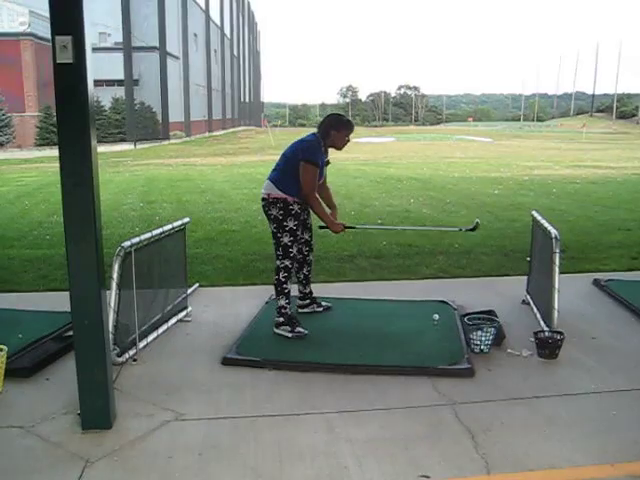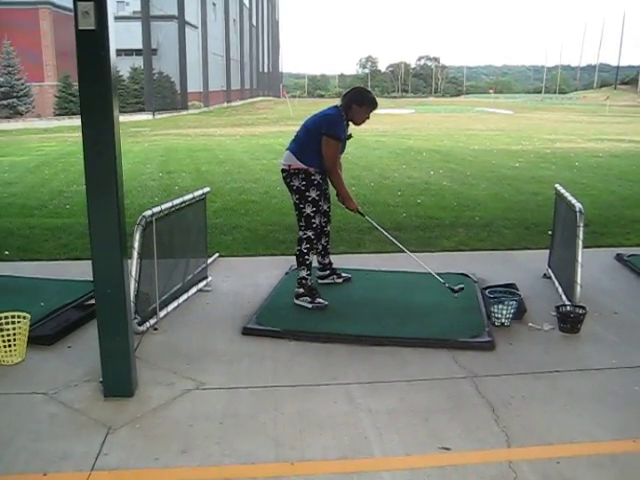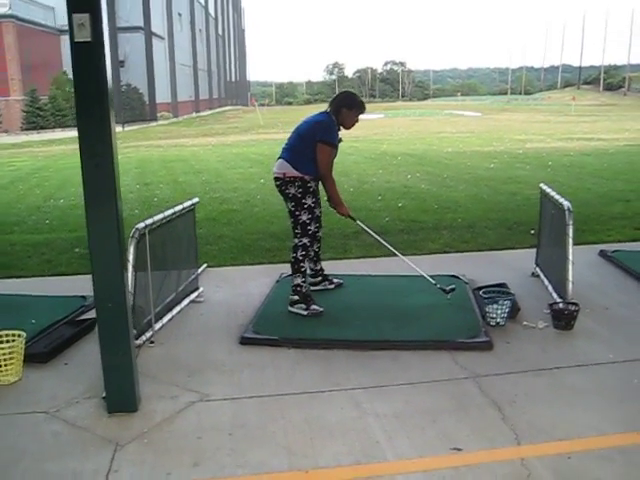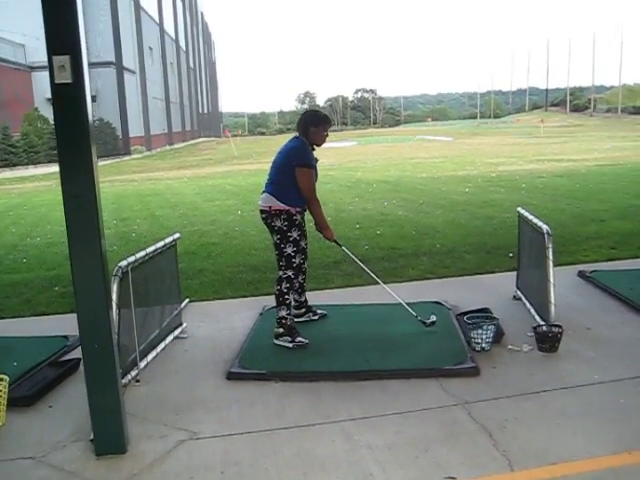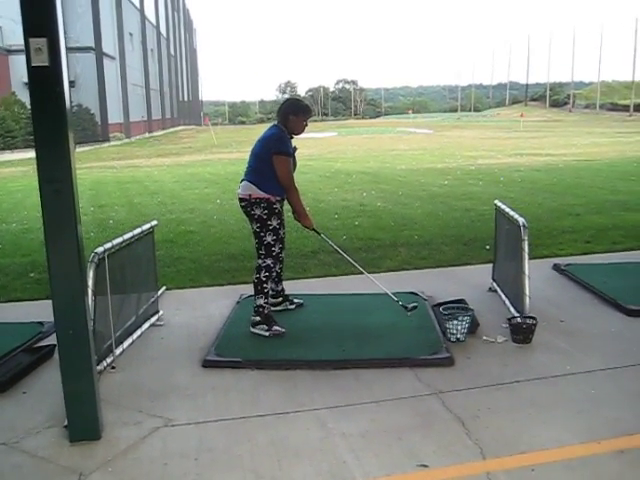
dt=1s
person 1, frame 1
left shoulder: (320, 148)
right shoulder: (311, 149)
left elbow: (321, 186)
right elbow: (310, 193)
left wrist: (334, 210)
right wrist: (330, 222)
left hip: (295, 201)
right hip: (279, 201)
left knee: (305, 251)
right knee: (287, 256)
left ankle: (306, 300)
right ankle: (283, 318)
person 1, frame 2
left shoulder: (339, 119)
right shoulder: (334, 122)
left elbow: (335, 162)
right elbow: (331, 168)
left wrist: (341, 192)
right wrist: (347, 198)
left hip: (312, 171)
right hip: (299, 171)
left knee: (322, 221)
right knee: (309, 226)
left ankle: (326, 271)
right ankle: (303, 289)
person 1, frame 3
left shoulder: (324, 122)
right shoulder: (327, 127)
left elbow: (320, 170)
right elbow: (325, 173)
left wrist: (332, 198)
right wrist: (339, 204)
left hip: (301, 178)
right hip: (293, 179)
left knee: (314, 228)
right knee: (304, 234)
left ankle: (317, 277)
right ankle: (298, 296)
person 1, frame 4
left shoulder: (298, 147)
right shoulder: (301, 152)
left elbow: (302, 193)
right elbow: (310, 196)
left wrist: (318, 222)
right wrist: (324, 226)
left hip: (287, 211)
right hip: (280, 212)
left knee: (299, 260)
right knee: (289, 266)
left ankle: (300, 308)
right ankle: (283, 328)
person 1, frame 5
left shoulder: (278, 135)
right shoulder: (279, 140)
left elbow: (282, 182)
right elbow: (288, 184)
left wrist: (296, 210)
right wrist: (303, 214)
left hip: (266, 199)
right hip: (259, 200)
left knee: (276, 249)
right knee: (268, 254)
left ankle: (277, 297)
right ankle: (260, 317)
